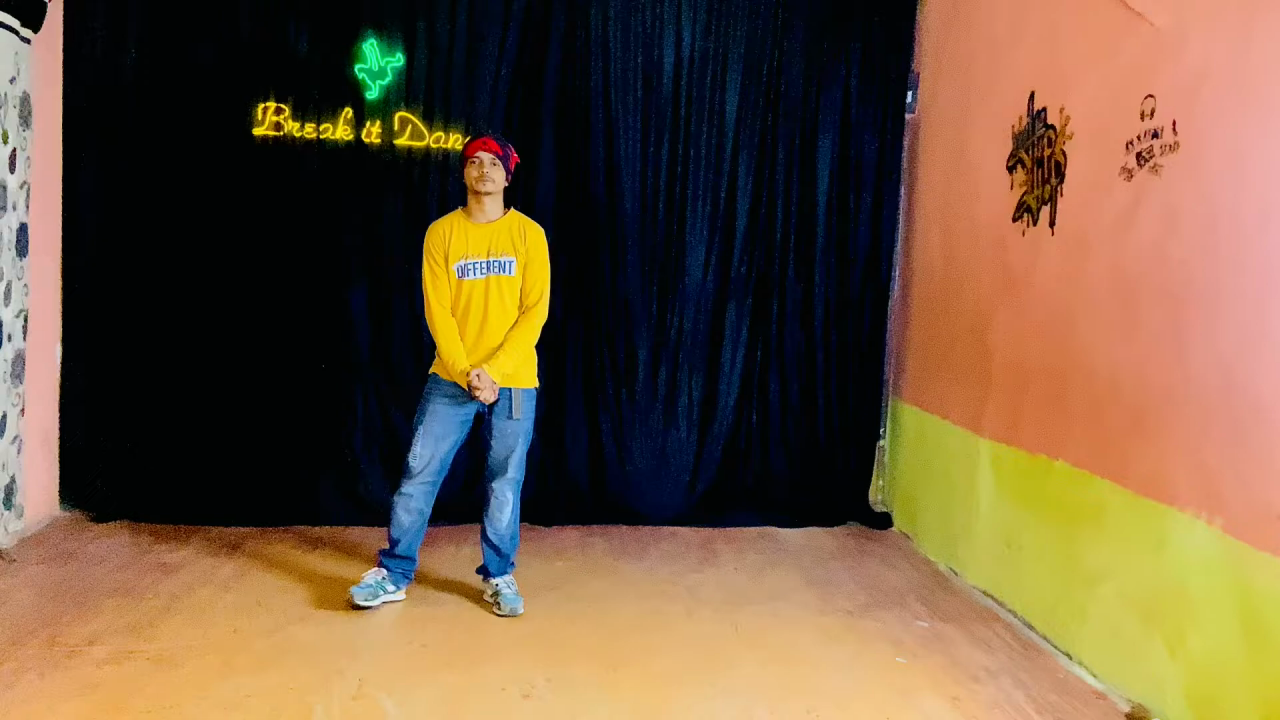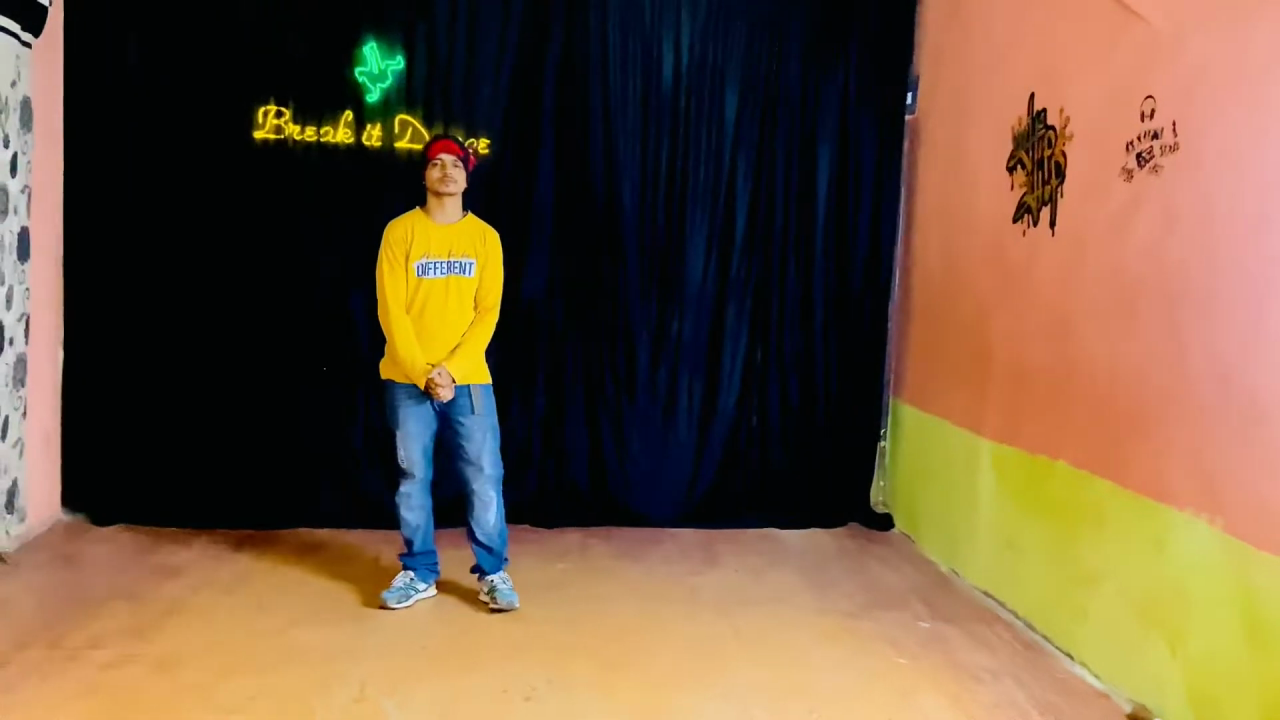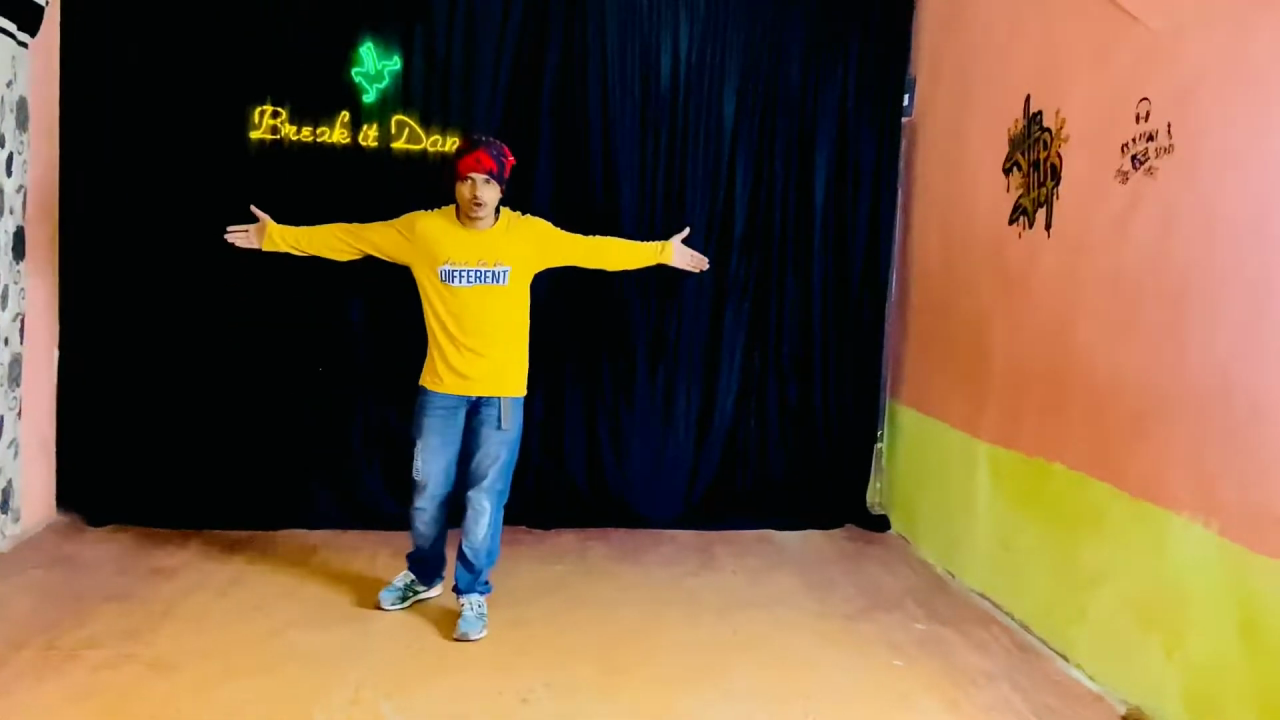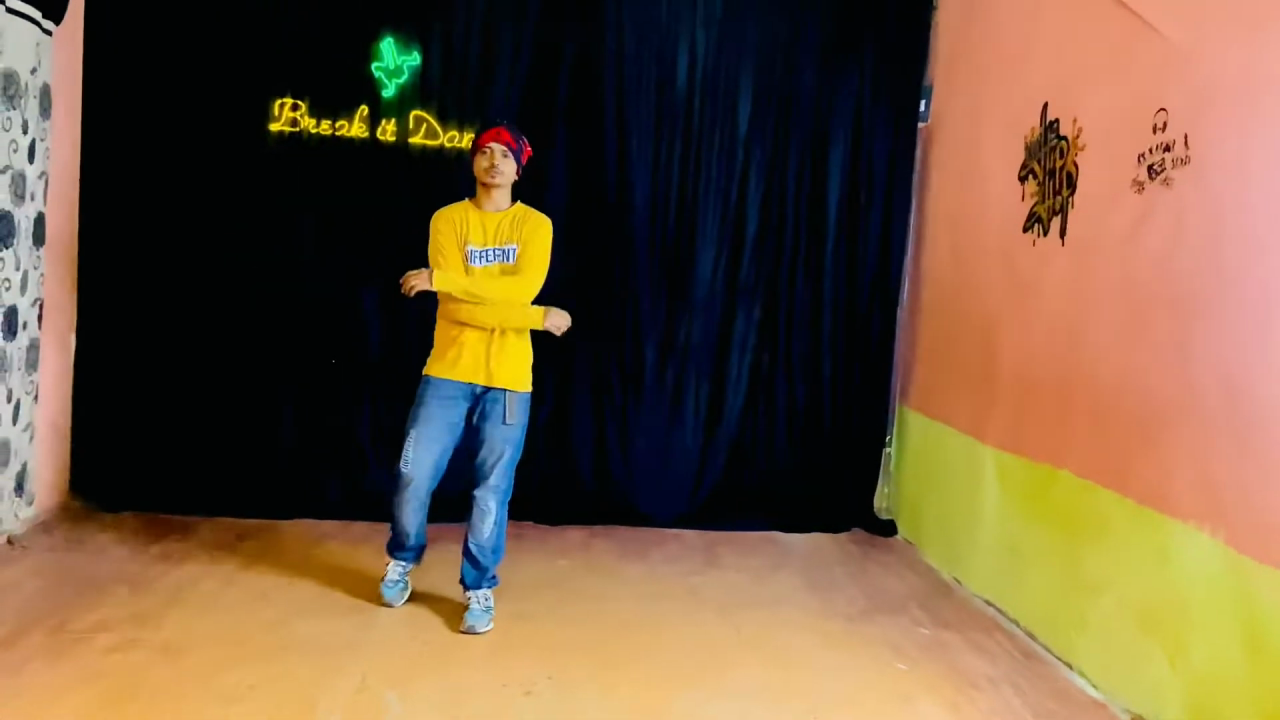
dt=1s
person 1, frame 1
left shoulder: (529, 234)
right shoulder: (441, 232)
left elbow: (536, 311)
right elbow: (438, 311)
left wrist: (495, 371)
right wrist: (466, 372)
left hip: (513, 378)
right hip: (450, 376)
left knee: (505, 479)
right knee: (420, 470)
left ankle: (498, 575)
right ankle: (394, 570)
person 1, frame 2
left shoulder: (485, 237)
right shoulder: (400, 232)
left elbow: (487, 313)
right elbow: (392, 311)
left wrist: (452, 370)
right wrist: (424, 374)
left hip: (468, 377)
right hip: (408, 378)
left knee: (485, 473)
right knee: (414, 476)
left ankle: (493, 572)
right ankle: (419, 573)
person 1, frame 3
left shoulder: (529, 234)
right shoulder: (421, 230)
left elbow: (594, 250)
right elbow: (349, 237)
left wrist: (662, 252)
right wrist: (275, 235)
left hip: (502, 390)
right hip: (441, 386)
left knee: (486, 494)
right knee: (429, 487)
left ankle: (473, 594)
right ankle: (423, 575)
person 1, frame 4
left shoulder: (535, 225)
right shoulder: (447, 220)
left elbow: (522, 287)
right elbow: (461, 293)
left wrist: (439, 280)
right wrist: (537, 317)
left hip: (507, 377)
right hip: (448, 371)
left knee: (492, 488)
right knee: (415, 474)
left ankle: (480, 587)
right ankle: (403, 557)
